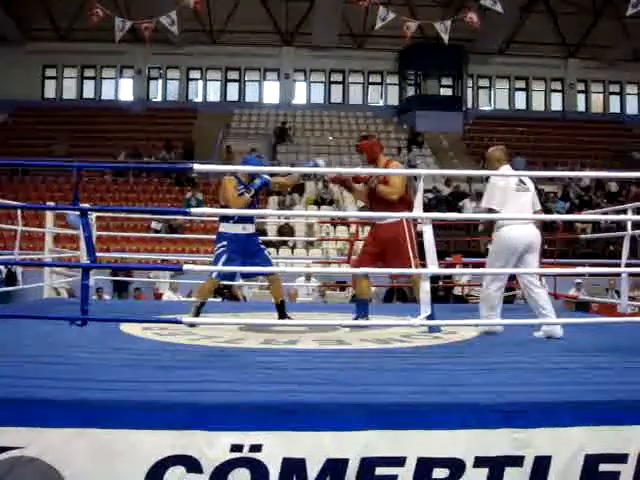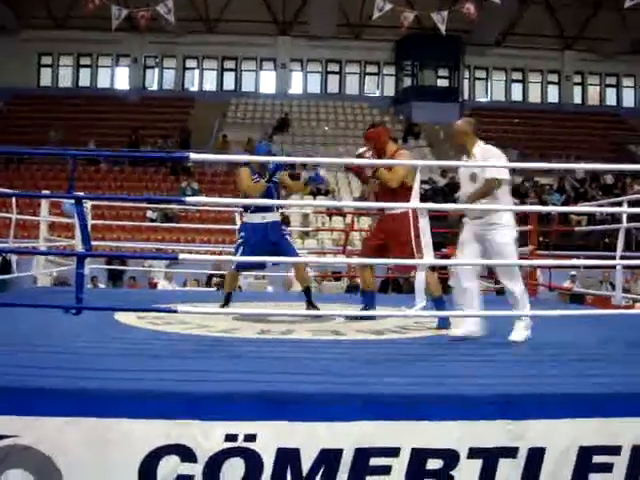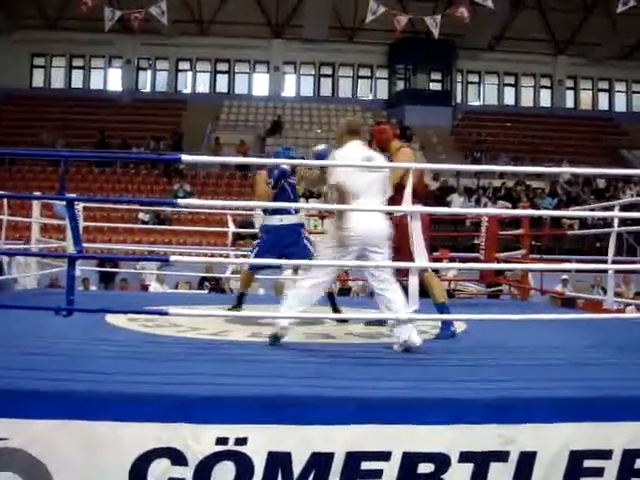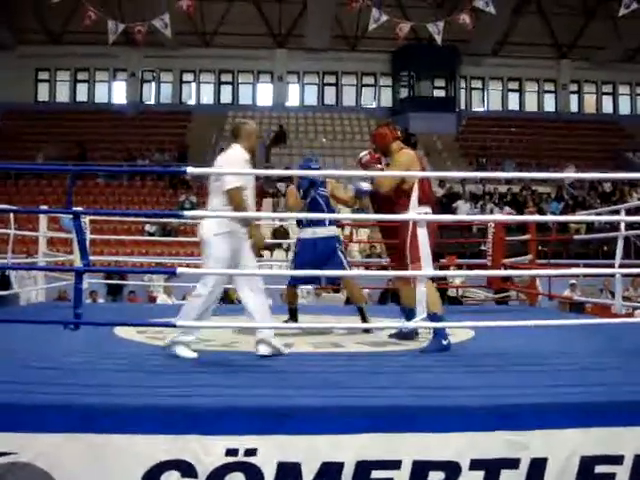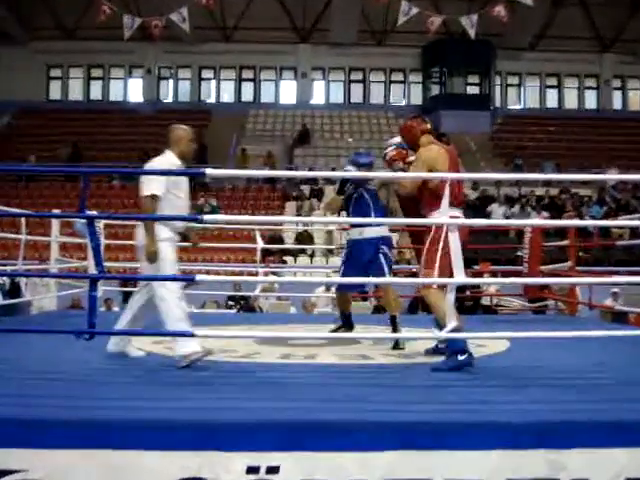
dt=0.7s
person 1, frame 1
left shoulder: (497, 178)
right shoulder: (525, 179)
left elbow: (491, 211)
right elbow: (537, 211)
left hip: (509, 234)
right hip: (530, 232)
left knee: (493, 280)
right knee: (532, 282)
left ankle: (491, 323)
right ankle: (551, 326)
person 1, frame 2
left shoulder: (491, 153)
right shoulder: (465, 162)
left elbow: (493, 182)
left wrist: (466, 201)
right wrist: (465, 212)
left hip: (498, 221)
right hip: (473, 223)
left knee: (509, 275)
right knee: (463, 272)
left ankle: (522, 323)
right ankle: (470, 323)
person 1, frame 3
left shoulder: (340, 156)
right shoulder: (379, 159)
left elbow: (341, 190)
right elbow: (383, 193)
left wrist: (340, 224)
left hip: (351, 224)
right hip: (378, 224)
left knee: (318, 276)
right knee: (385, 281)
left ankle: (284, 323)
right ankle: (406, 331)
person 1, frame 4
left shoulder: (235, 159)
right shoulder: (233, 158)
right elbow: (234, 195)
right wrist: (253, 228)
left hip: (232, 231)
right hip: (222, 230)
left knee: (252, 284)
right knee: (210, 287)
left ankle: (265, 339)
right ankle: (181, 338)
person 1, frame 5
left shoulder: (179, 169)
right shoulder: (160, 166)
right elbow: (147, 203)
left wrist: (187, 232)
right wrist: (151, 240)
left hip: (167, 238)
right hip: (155, 238)
left knee: (148, 291)
right knee: (169, 290)
left ankle: (119, 340)
right ankle: (186, 346)
person 2, frame 1
left shoulder: (394, 167)
left elbow: (395, 194)
right elbow: (366, 199)
left wrist: (371, 182)
right wrist: (346, 183)
left hip: (398, 225)
right hip: (379, 227)
right knee: (360, 269)
right ankle: (362, 315)
person 2, frame 2
left shoulder: (402, 156)
right shoulder: (384, 159)
left elbow: (393, 181)
right elbow: (377, 185)
left wrist: (374, 166)
right wrist: (358, 171)
left hip: (404, 216)
right hip: (387, 217)
left knee: (421, 264)
right knee: (365, 258)
left ankle: (442, 313)
right ankle: (368, 307)
person 2, frame 3
left shoulder: (404, 153)
right shoulder: (395, 155)
left elbow: (389, 181)
right elbow: (387, 183)
left hip: (411, 218)
right hip: (401, 219)
left knee: (423, 269)
left ankle: (448, 322)
person 2, frame 4
left shoulder: (402, 156)
right shoulder: (408, 156)
left elbow: (384, 187)
left wrist: (371, 169)
right wrist: (378, 170)
left hip: (416, 222)
right hip: (411, 222)
right knee: (403, 275)
left ankle: (441, 336)
right ankle: (410, 326)
person 2, frame 5
left shoulder: (428, 153)
right shoulder: (447, 151)
left elbow: (406, 189)
left wrist: (397, 165)
right wrist: (411, 168)
left hip: (444, 224)
right hip: (452, 222)
left knee: (430, 288)
right knee: (439, 285)
left ankle: (461, 350)
right ankle: (447, 342)
person 3, frame 1
left shoulder: (257, 180)
right shoulder: (229, 181)
left elbow: (284, 183)
right elbow: (236, 205)
right wrist: (254, 188)
left hip: (250, 236)
right hip: (229, 237)
left knee: (272, 274)
right knee: (217, 278)
left ankle: (282, 315)
right ankle: (195, 313)
person 3, frame 2
left shoulder: (277, 171)
right shoulder: (244, 172)
left elbow: (295, 188)
right elbow: (252, 193)
right wrist: (268, 175)
left hip: (274, 225)
right hip: (251, 226)
left knee: (297, 260)
right knee: (237, 267)
left ankle: (310, 302)
right ankle: (226, 302)
person 3, frame 3
left shoulder: (294, 171)
right shoulder: (264, 174)
right elbow: (262, 198)
right wrist: (276, 182)
left hip: (294, 225)
right hip: (271, 228)
right knee: (252, 268)
right ankle: (239, 302)
person 3, frame 4
left shoulder: (329, 185)
right shoulder: (294, 189)
left elbow: (350, 202)
right elbow: (294, 209)
right wrist: (306, 192)
left hip: (329, 239)
right hip: (306, 241)
left knee: (347, 278)
right knee: (292, 283)
left ankle: (364, 318)
right ankle: (292, 316)
person 3, frame 5
right shoulder: (348, 185)
right elbow: (331, 209)
right wrist: (341, 188)
left hip: (379, 239)
right hip: (356, 241)
left knee: (384, 281)
right knee: (342, 288)
left ankle: (396, 329)
right ankle: (347, 322)
